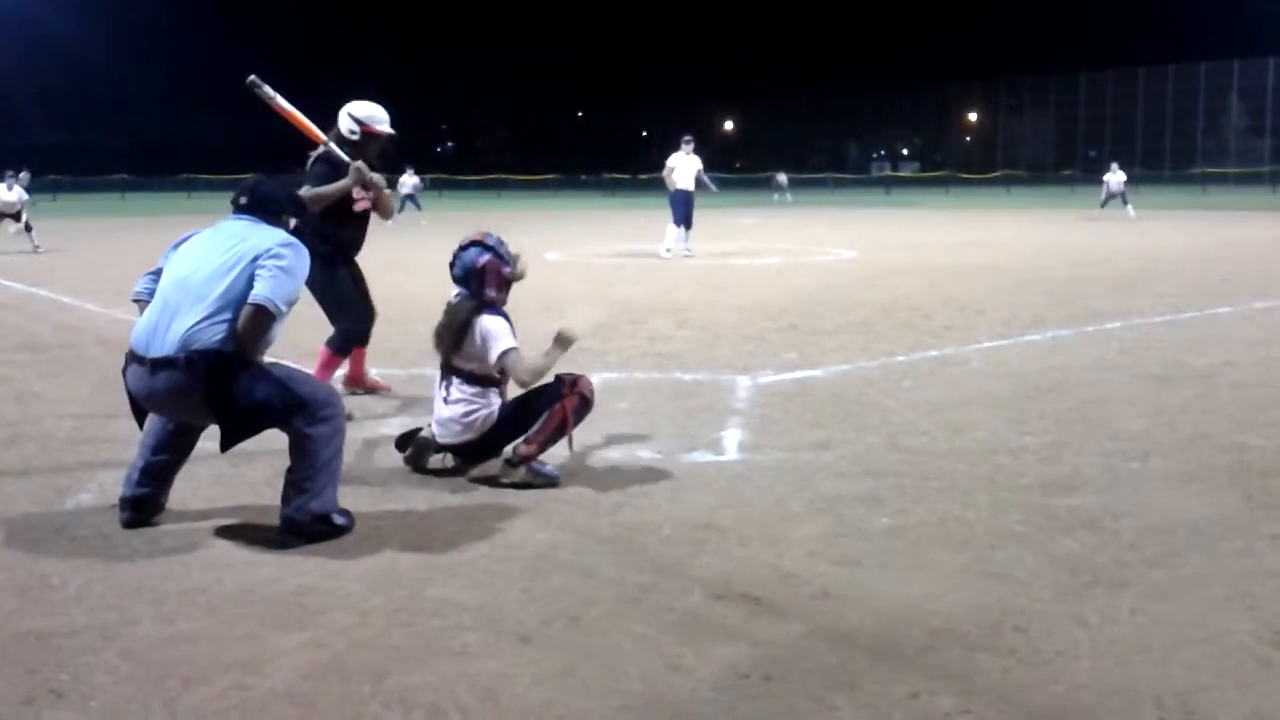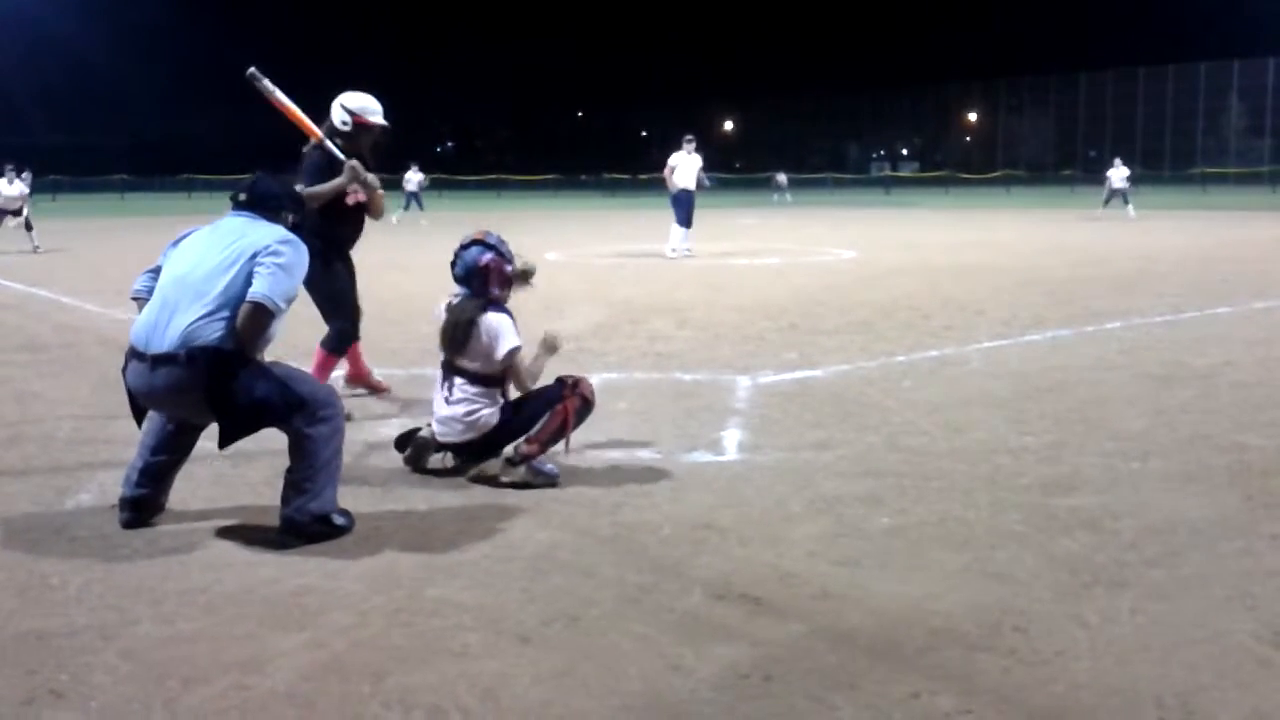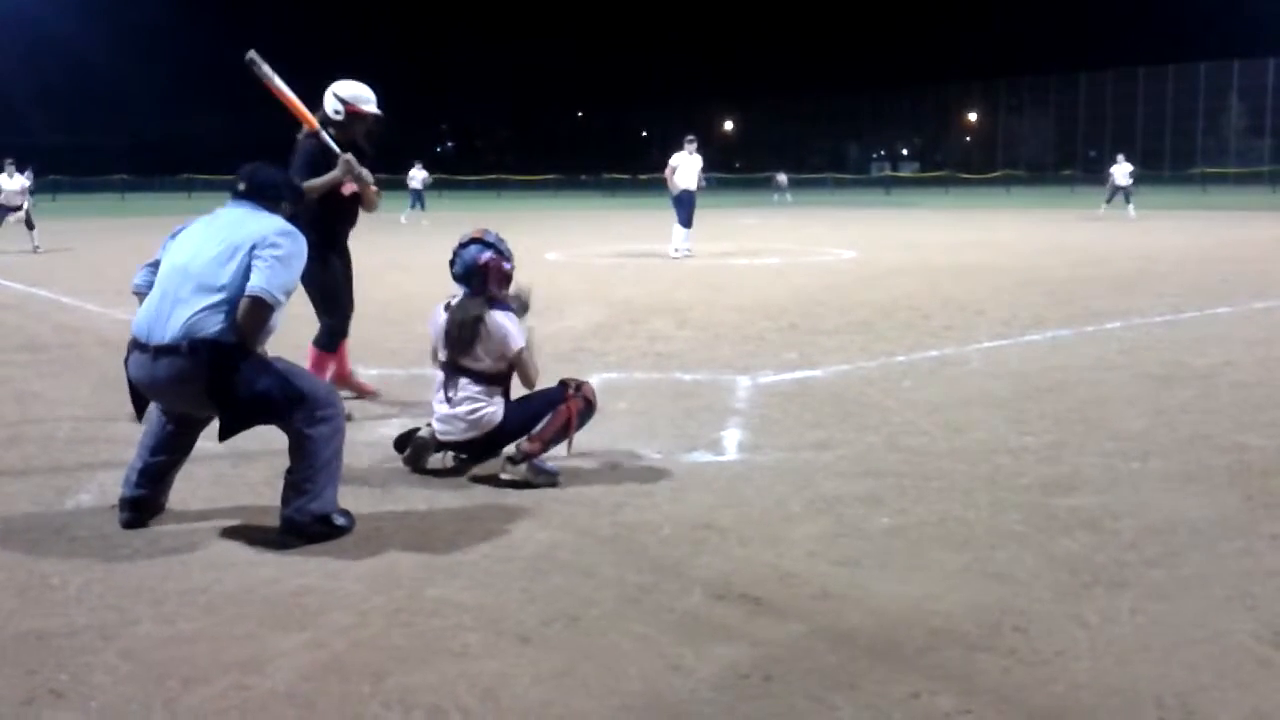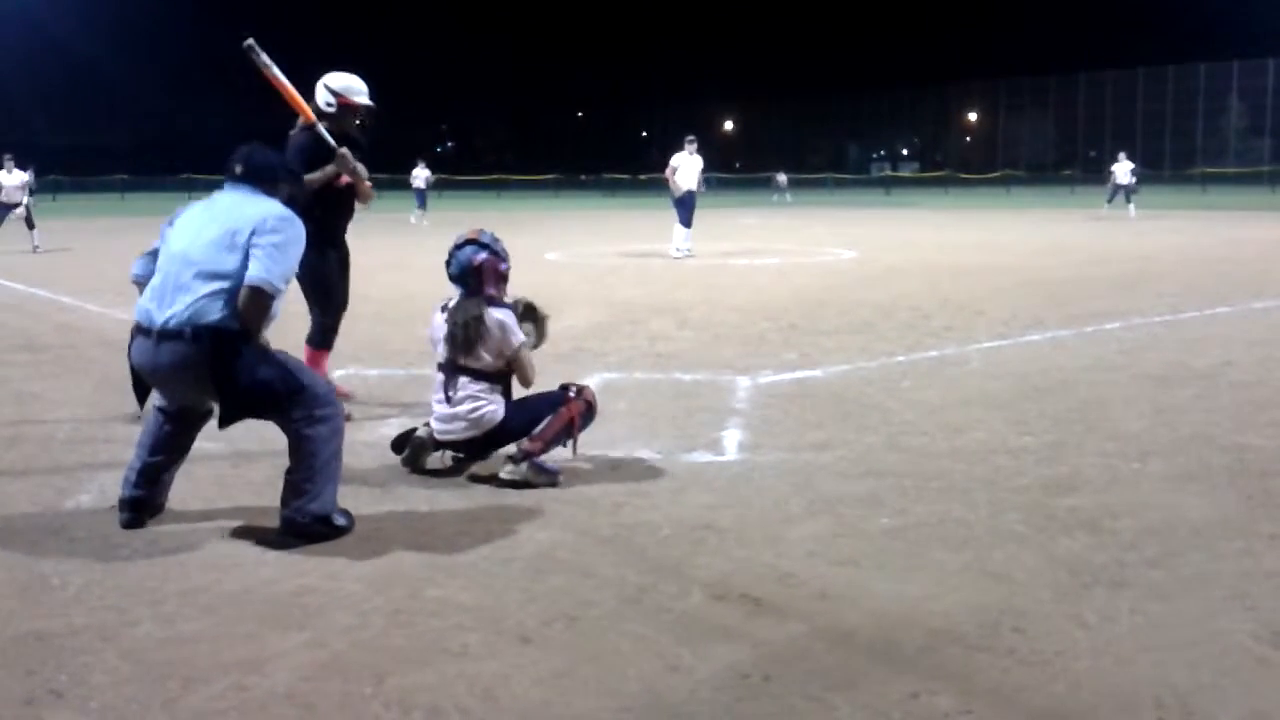
dt=0.1s
person 1, frame 1
left shoulder: (194, 238)
right shoulder: (284, 246)
left elbow: (144, 292)
right elbow: (258, 312)
right wrist: (246, 364)
left hip: (140, 374)
right hip: (199, 375)
left knee: (183, 399)
right knee: (321, 406)
left ankle: (139, 500)
right ankle: (309, 517)
person 1, frame 2
left shoulder: (194, 235)
right shoulder: (283, 242)
left elbow: (143, 291)
right elbow: (257, 309)
right wrist: (245, 361)
left hip: (139, 372)
right hip: (197, 373)
left knee: (183, 404)
right knee: (320, 406)
left ankle: (138, 501)
right ankle: (309, 518)
person 1, frame 3
left shoulder: (193, 227)
right shoulder: (282, 233)
left elbow: (143, 285)
right elbow: (257, 303)
right wrist: (250, 354)
left hip: (143, 362)
right hip: (200, 362)
left knee: (182, 406)
right knee: (319, 406)
left ankle: (139, 501)
right ankle: (309, 518)
person 1, frame 4
left shoulder: (191, 211)
right shoulder: (279, 218)
left elbow: (142, 274)
right elbow: (257, 292)
right wrist: (252, 342)
left hip: (145, 349)
right hip: (202, 349)
left knee: (180, 404)
right knee: (317, 403)
left ankle: (138, 500)
right ankle: (309, 517)
person 2, frame 1
left shoulder: (364, 167)
right shoulder: (328, 164)
left elbow: (386, 213)
right elbow: (304, 201)
left wrist: (379, 190)
right wrist: (348, 183)
left hip: (342, 256)
right hip: (318, 256)
left knee: (363, 315)
right knee: (350, 324)
left ankle: (356, 375)
person 2, frame 2
left shoulder: (359, 161)
right shoulder: (321, 157)
left elbow: (376, 213)
right elbow: (299, 200)
left wrist: (372, 190)
right wrist: (344, 181)
left hip: (336, 251)
right hip: (314, 252)
left knee: (349, 314)
right knee: (343, 324)
left ankle: (358, 372)
person 2, frame 3
left shoulder: (354, 151)
right shoulder: (312, 148)
left elbow: (370, 206)
left wrist: (365, 183)
right wrist: (337, 175)
left hip: (336, 243)
right hip: (311, 245)
left knee: (341, 311)
right knee: (335, 317)
left ankle: (342, 374)
person 2, frame 4
left shoulder: (347, 142)
right shoulder: (307, 140)
left elbow: (365, 199)
left wrist: (359, 177)
right wrist: (333, 169)
left hip: (334, 237)
right hip: (309, 239)
left knee: (336, 307)
right knee: (327, 314)
left ankle: (317, 379)
person 3, frame 1
left shoulder: (453, 305)
right shoulder: (492, 321)
right elbow: (524, 377)
left wrist: (509, 277)
right wrist: (556, 349)
left hip: (446, 429)
right hip: (476, 432)
right knee: (579, 388)
left ankle: (433, 440)
right ankle: (520, 462)
person 3, frame 2
left shoulder: (452, 306)
right shoulder: (496, 319)
right elbow: (525, 383)
left wrist: (510, 283)
right wrist: (544, 352)
left hip: (447, 428)
right hip: (478, 431)
right knee: (580, 390)
left ankle: (433, 439)
right ankle: (521, 461)
person 3, frame 3
left shoulder: (445, 310)
right shoulder: (501, 317)
right elbow: (530, 382)
right wrist: (525, 347)
left hip: (446, 427)
right hip: (480, 428)
right knee: (582, 395)
left ankle: (432, 438)
right ankle: (522, 459)
person 3, frame 4
left shoulder: (443, 312)
right shoulder: (499, 316)
right elbow: (527, 380)
right wrist: (525, 344)
left hip: (445, 427)
right hip: (481, 427)
right knee: (583, 398)
left ankle: (430, 437)
right ankle: (522, 458)
